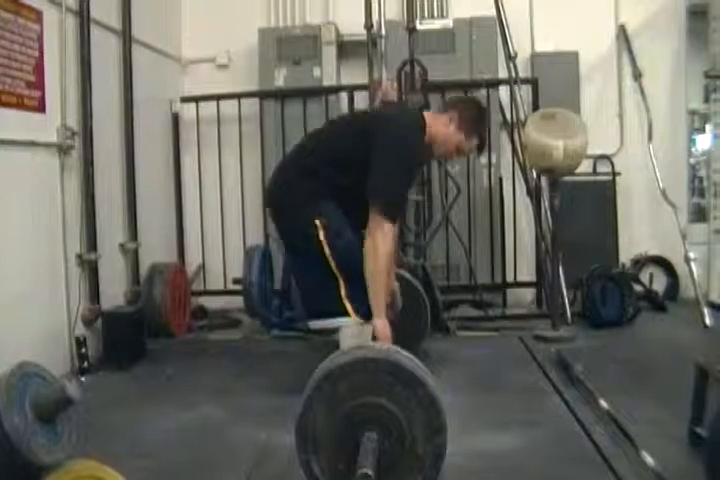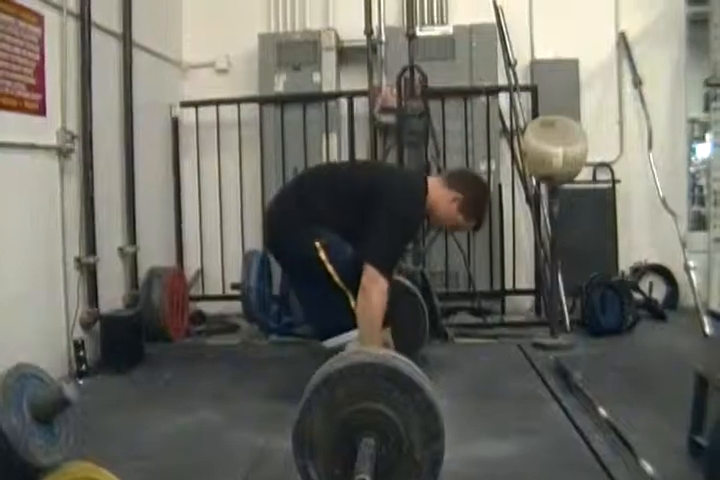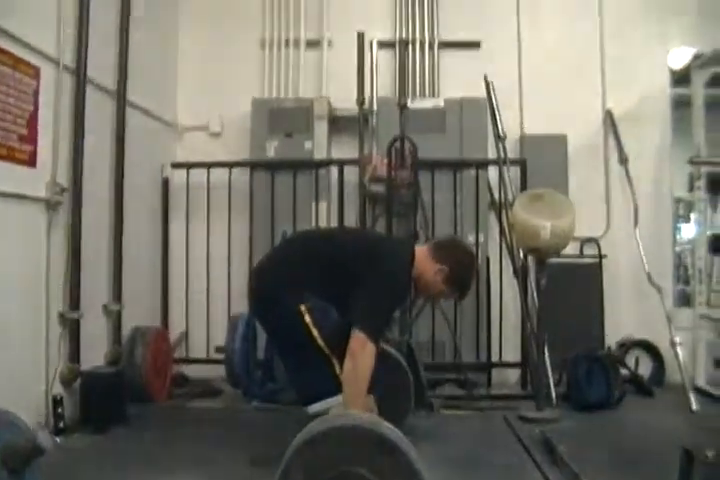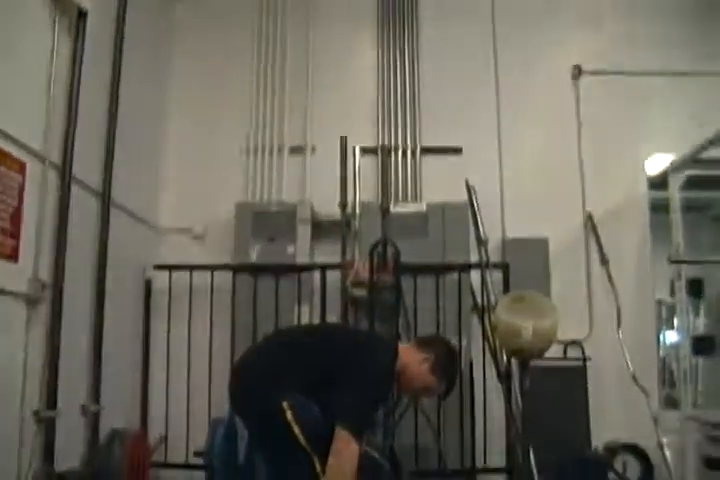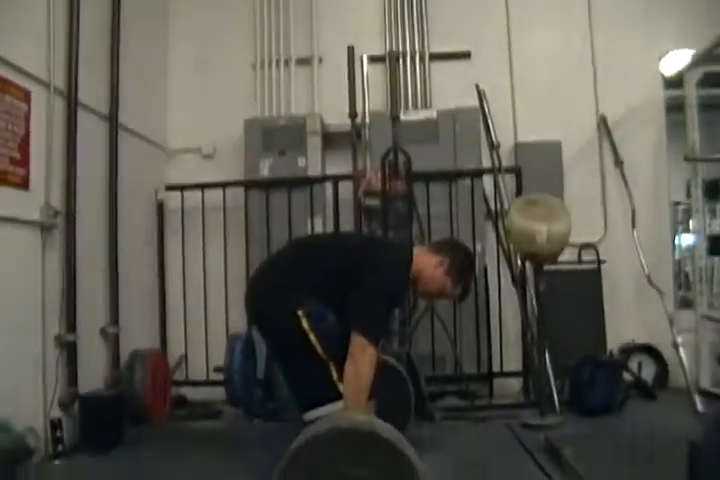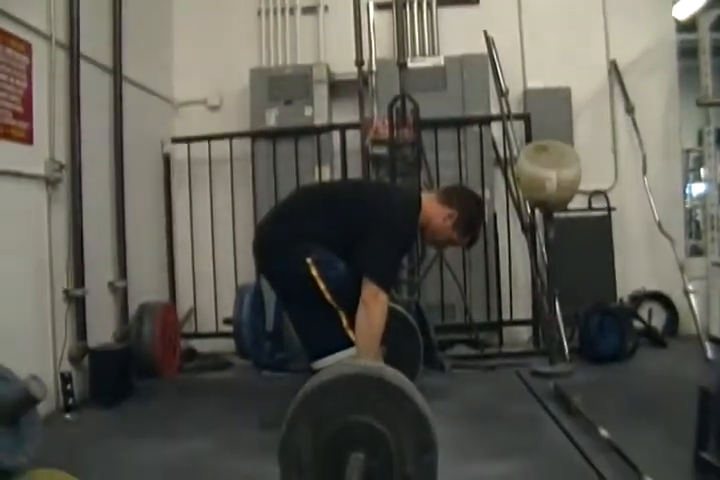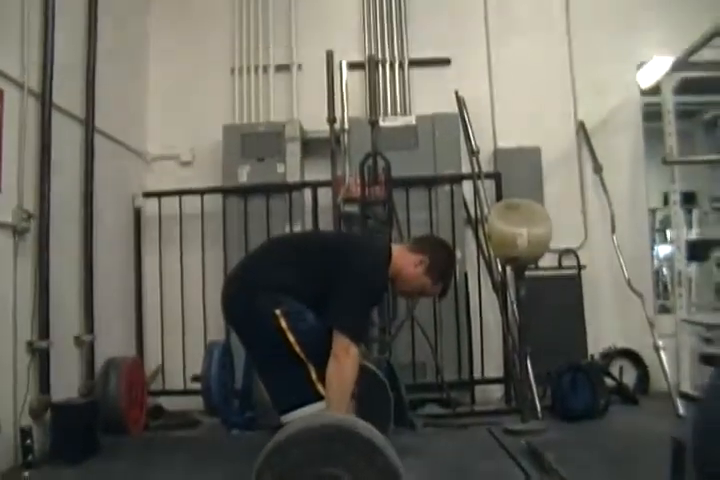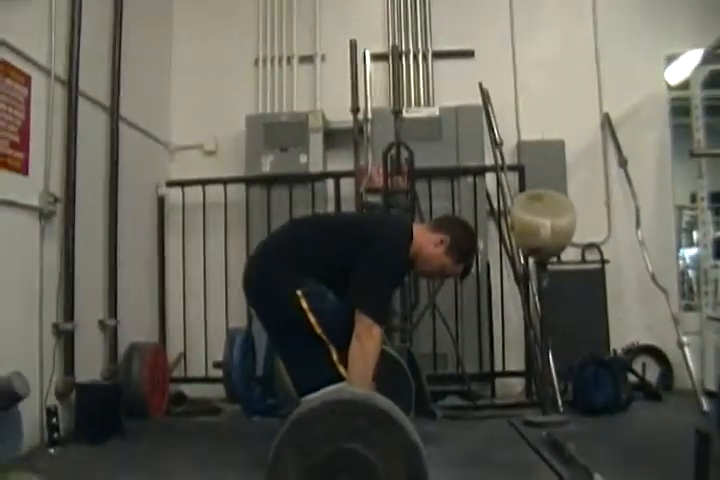
dt=0.3s
person 1, frame 1
left shoulder: (405, 130)
right shoulder: (402, 138)
left elbow: (388, 220)
right elbow: (379, 230)
left wrist: (389, 273)
right wrist: (379, 315)
left hip: (308, 194)
right hip: (302, 195)
left knee: (358, 294)
right knee: (352, 308)
person 1, frame 2
left shoulder: (408, 191)
right shoulder: (404, 204)
left elbow: (376, 274)
right elbow: (372, 285)
left wrist: (379, 330)
left hip: (294, 219)
right hip: (296, 223)
right knee: (359, 324)
person 1, frame 3
left shoulder: (395, 259)
right shoulder: (392, 270)
left elbow: (360, 342)
right elbow: (360, 349)
left wrist: (362, 399)
left hip: (280, 283)
right hip: (281, 287)
right knee: (342, 387)
person 1, frame 4
left shoulder: (378, 356)
right shoulder: (375, 364)
left elbow: (345, 438)
right elbow: (344, 446)
left hip: (261, 378)
right hip: (264, 382)
person 1, frame 5
left shoulder: (393, 262)
right shoulder: (389, 270)
left elbow: (362, 347)
right elbow: (361, 352)
left hip: (279, 291)
right hip: (279, 293)
right knee: (337, 395)
person 1, frame 6
left shoulder: (401, 207)
right shoulder: (397, 218)
right elbow: (373, 298)
left hip: (285, 239)
right hip: (286, 241)
right knee: (346, 341)
person 1, frame 7
left shoulder: (372, 259)
right shoulder: (368, 268)
left elbow: (343, 347)
right elbow: (344, 351)
left hip: (253, 292)
right hip: (255, 293)
right knee: (315, 396)
person 1, frame 8
left shoulder: (392, 239)
right shoulder: (389, 247)
left elbow: (369, 328)
right elbow: (366, 332)
left hip: (276, 272)
right hip: (277, 274)
right knee: (336, 381)
